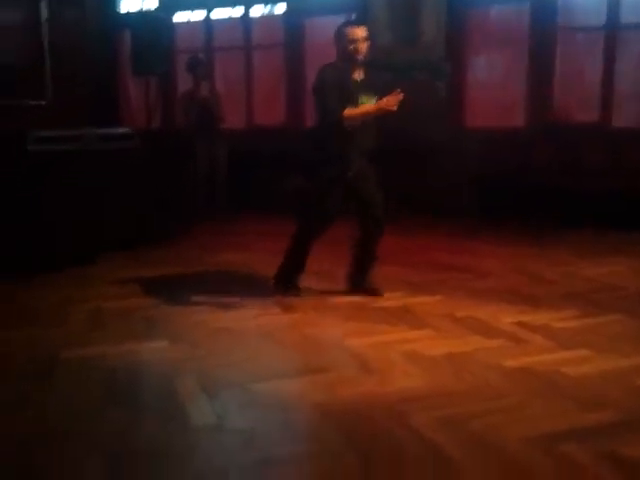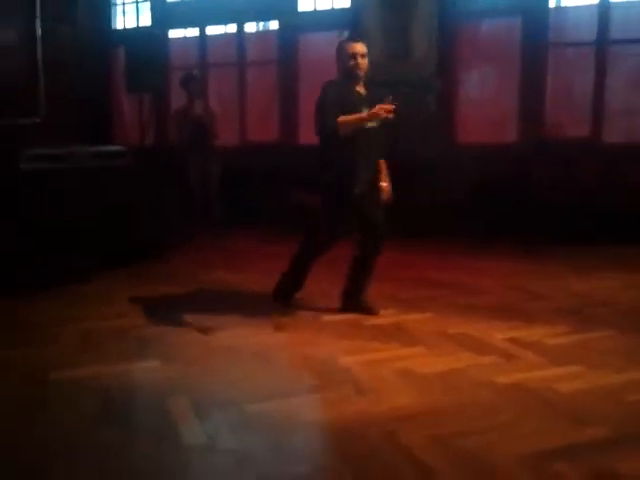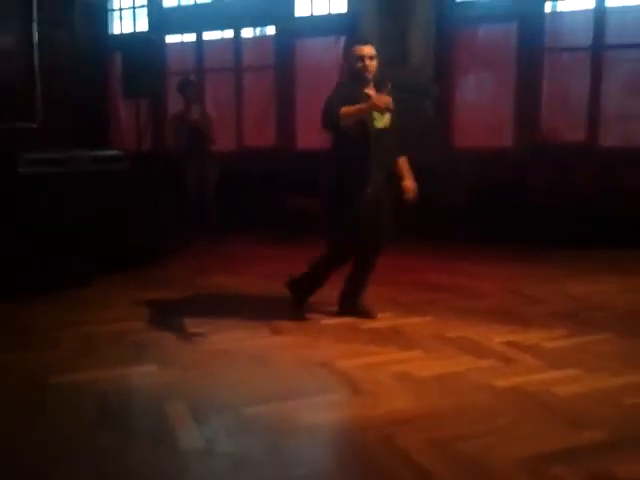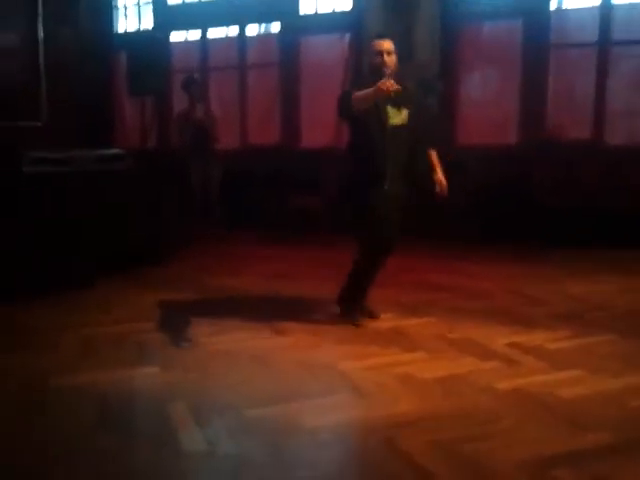
dt=0.1s
person 1, frame 1
left shoulder: (367, 78)
right shoulder: (330, 77)
right elbow: (332, 118)
right wrist: (374, 108)
left hip: (360, 164)
right hip: (335, 165)
left knee: (375, 219)
right knee: (314, 223)
left ankle: (359, 277)
right ankle: (287, 277)
person 1, frame 2
left shoulder: (372, 95)
right shoulder: (333, 92)
right elbow: (328, 129)
left wrist: (383, 177)
right wrist: (367, 117)
left hip: (367, 181)
right hip: (342, 182)
left knee: (373, 239)
right knee: (320, 240)
left ankle: (353, 296)
right ankle: (285, 291)
person 1, frame 3
left shoulder: (383, 94)
right shoulder: (346, 93)
left elbow: (392, 140)
right elbow: (332, 121)
left wrist: (406, 175)
right wrist: (368, 106)
left hip: (378, 183)
right hip: (352, 184)
left knee: (373, 243)
right knee: (346, 245)
left ankle: (351, 299)
right ankle: (301, 286)
person 1, frame 4
left shoulder: (407, 92)
right shoulder: (364, 91)
left elbow: (421, 134)
right elbow: (348, 106)
left wrist: (437, 170)
right wrist: (375, 92)
left hip: (394, 180)
right hip: (371, 180)
left knee: (380, 242)
right knee: (378, 241)
left ankle: (355, 299)
right ankle: (350, 299)
person 2, frame 1
left shoulder: (213, 93)
right shoulder: (187, 96)
left elbow: (220, 118)
right elbow: (187, 122)
left wrist: (209, 99)
right wrist: (198, 101)
left hip: (215, 138)
right hip: (198, 139)
left knee: (219, 175)
right knee: (202, 176)
left ankle: (219, 208)
right ankle: (202, 210)
person 2, frame 2
left shoulder: (207, 110)
right shoulder: (180, 113)
left elbow: (214, 135)
right elbow: (181, 139)
left wrist: (204, 118)
right wrist: (192, 119)
left hip: (208, 155)
right hip: (192, 156)
left knee: (212, 193)
right knee: (196, 193)
person 2, frame 3
left shoulder: (204, 115)
right shoulder: (177, 118)
left elbow: (210, 140)
right elbow: (177, 144)
left wrist: (200, 122)
right wrist: (189, 124)
left hip: (205, 160)
right hip: (188, 161)
left knee: (208, 197)
right knee: (193, 198)
left ankle: (209, 229)
person 2, frame 4
left shoulder: (208, 113)
right shoulder: (182, 116)
left elbow: (215, 139)
right elbow: (182, 143)
left wrist: (205, 122)
right wrist: (193, 123)
left hip: (209, 158)
right hip: (193, 160)
left knee: (213, 196)
right knee: (198, 196)
